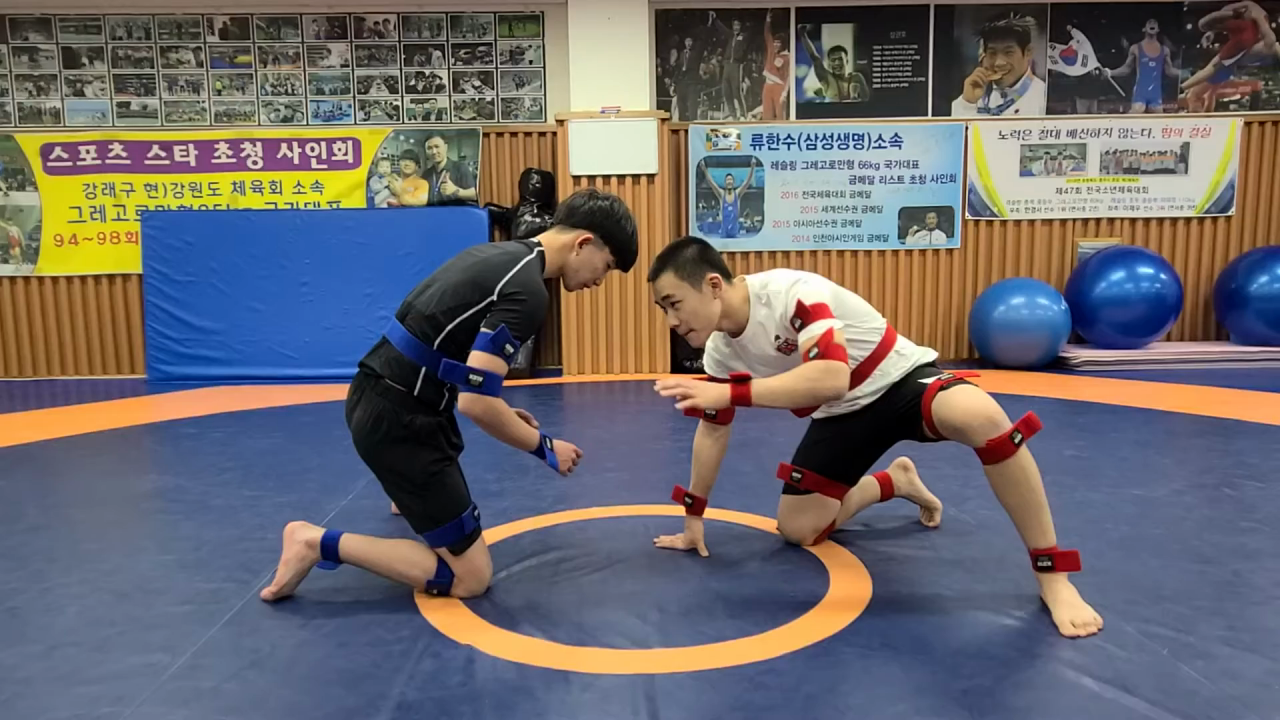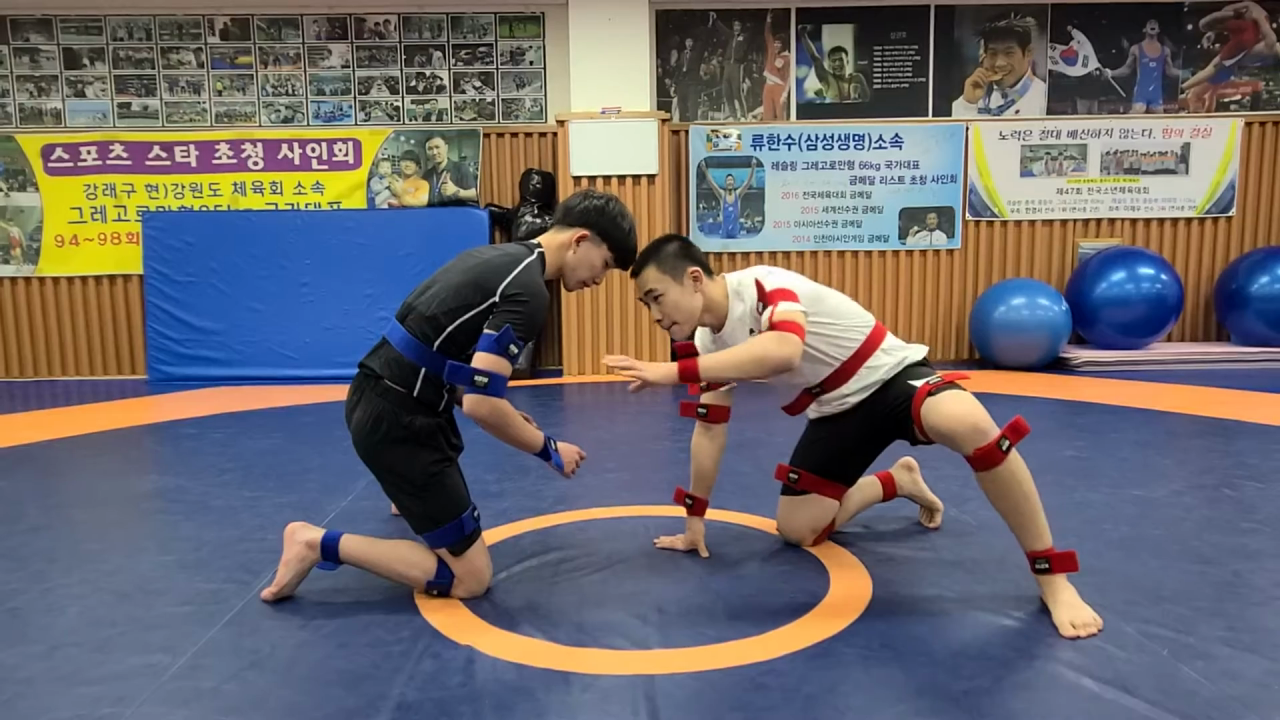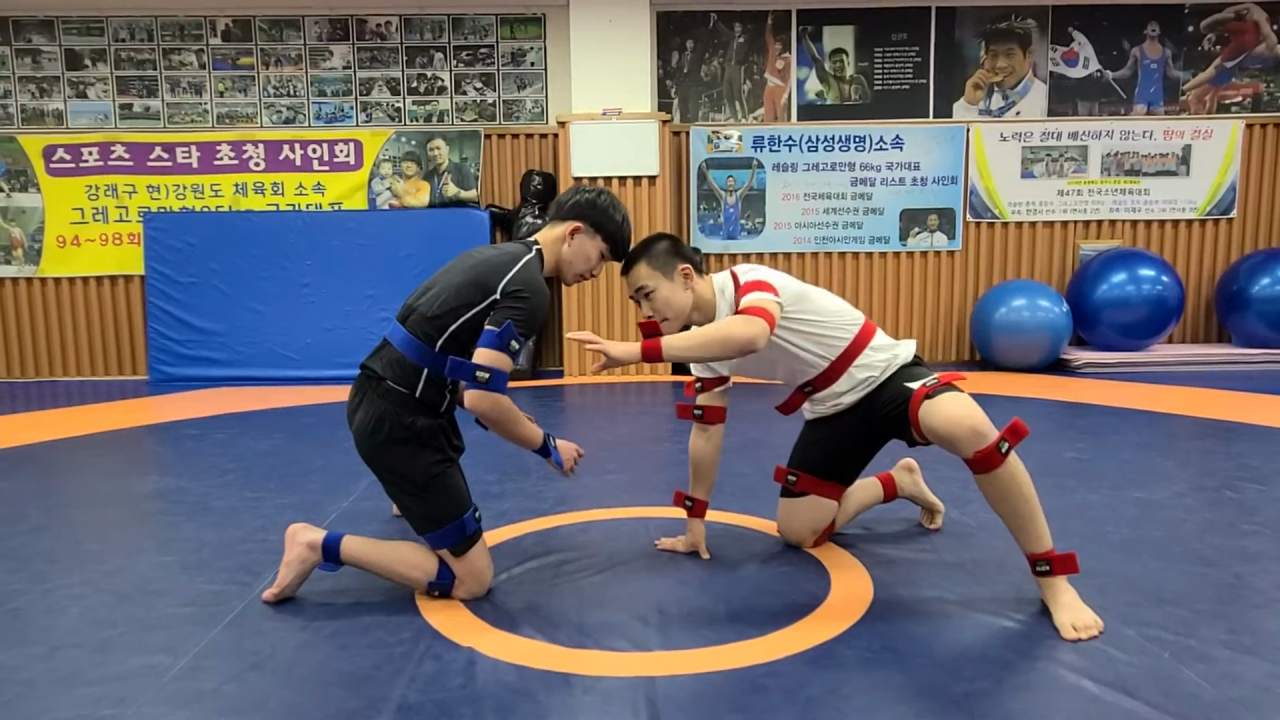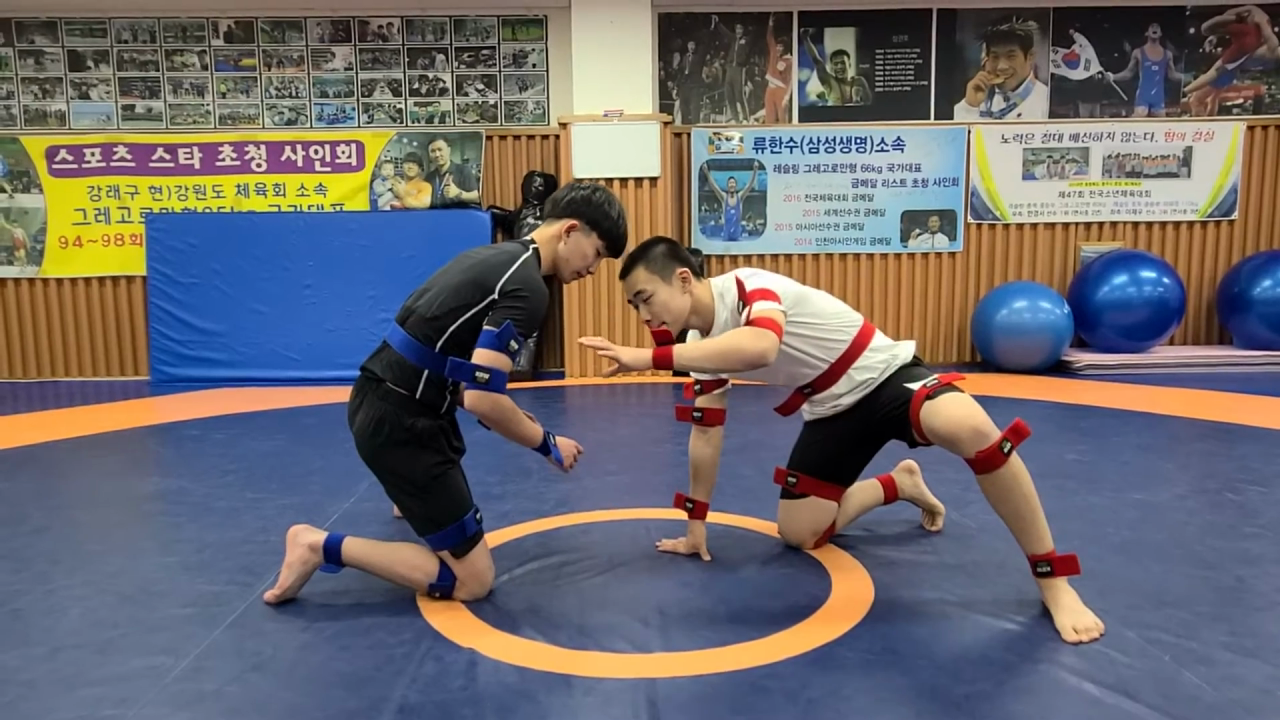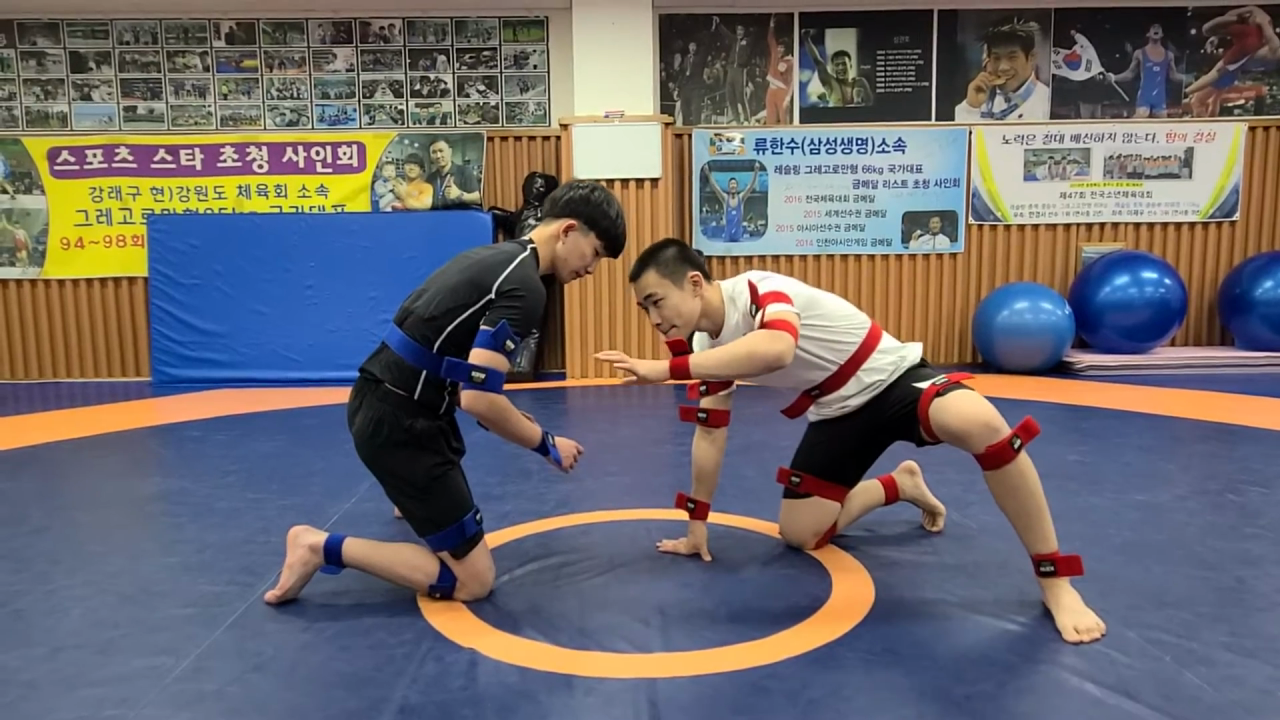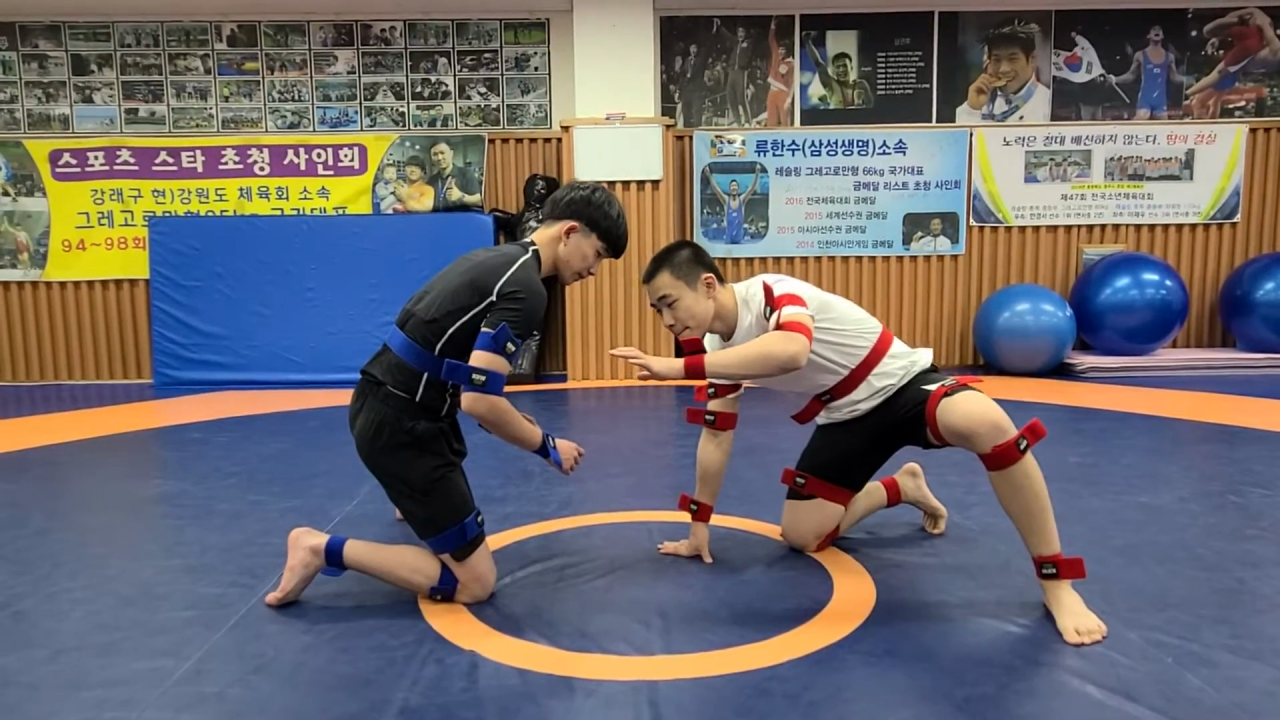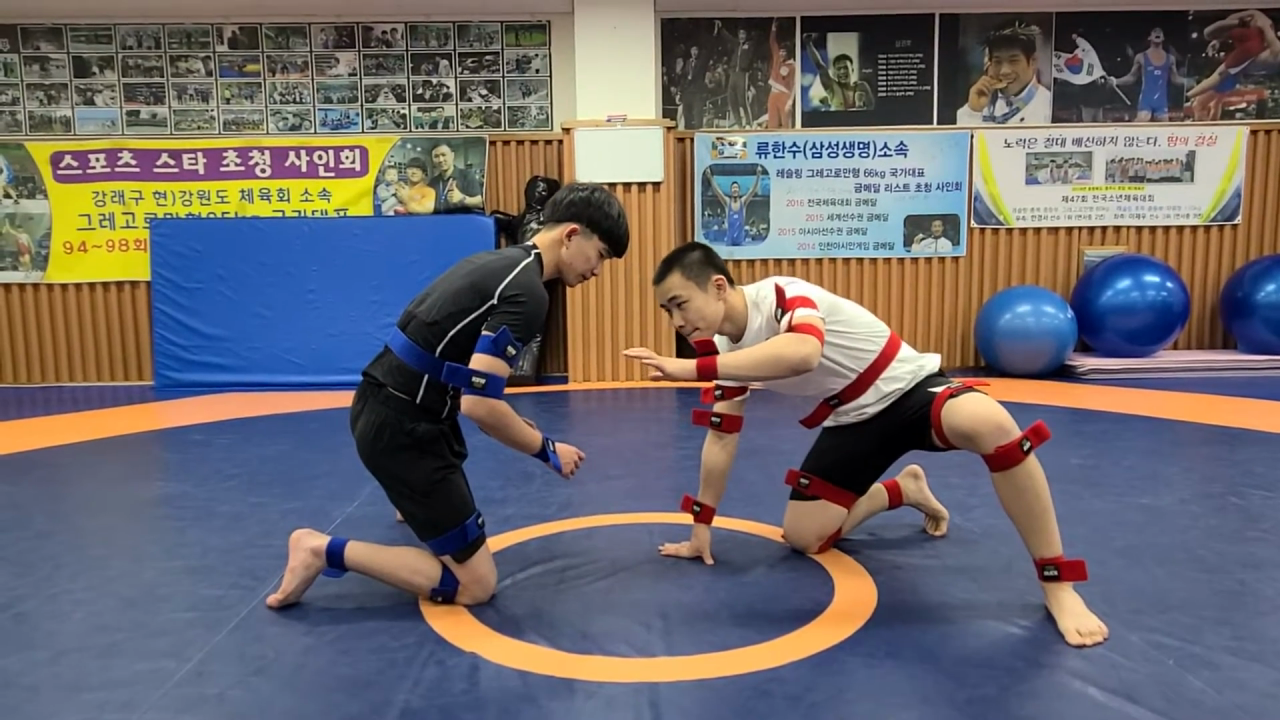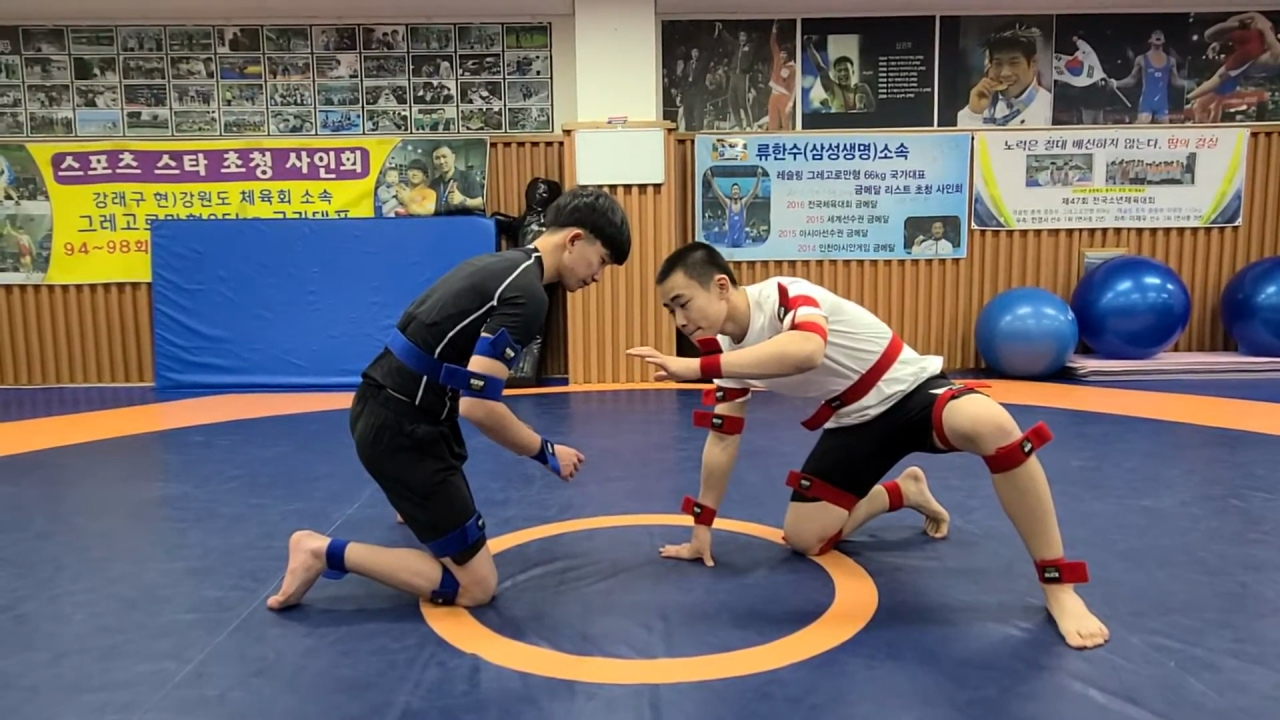
dt=0.3s
person 1, frame 1
left shoulder: (789, 293)
right shoulder: (720, 346)
left elbow: (833, 378)
right elbow: (712, 428)
left wrist: (729, 392)
right wrist: (694, 519)
left hip: (899, 379)
right hip: (841, 415)
left knee: (981, 418)
right knee: (798, 530)
left ankle: (1054, 577)
right ankle: (896, 481)
person 1, frame 2
left shoulder: (763, 286)
right shoulder: (708, 340)
left elbow: (785, 352)
right elbow: (709, 428)
left wrist: (675, 372)
right wrist: (694, 520)
left hip: (892, 376)
right hip: (836, 411)
left knee: (970, 426)
right knee: (797, 531)
left ankle: (1052, 577)
right ankle: (897, 481)
person 1, frame 3
left shoulder: (747, 282)
right shoulder: (702, 343)
left elbow: (751, 335)
right elbow: (707, 430)
left wrist: (638, 350)
right wrist: (696, 523)
left hip: (886, 375)
right hip: (832, 410)
left knee: (970, 430)
right knee: (797, 532)
left ankle: (1053, 580)
right ankle: (898, 482)
person 1, frame 4
left shoulder: (747, 286)
right shoulder: (701, 342)
left elbow: (761, 347)
right elbow: (706, 433)
left wrist: (649, 358)
right wrist: (696, 523)
left hip: (886, 376)
right hip: (833, 412)
left knee: (971, 430)
right knee: (798, 534)
left ankle: (1054, 582)
right ankle: (899, 483)
person 1, frame 5
left shoulder: (757, 290)
right shoulder: (706, 343)
left elbow: (776, 350)
right elbow: (710, 433)
left wrist: (667, 368)
right wrist: (697, 524)
left hip: (893, 378)
right hip: (838, 413)
left knee: (980, 425)
right knee: (800, 534)
left ankle: (1055, 581)
right ankle: (900, 484)
person 1, frame 6
left shoulder: (771, 293)
right shoulder: (716, 346)
left elbow: (791, 351)
right elbow: (716, 436)
left wrist: (680, 367)
right wrist: (698, 526)
left hip: (902, 384)
right hip: (846, 418)
left knee: (987, 424)
right knee: (802, 536)
left ankle: (1057, 583)
right ankle: (901, 487)
person 1, frame 7
left shoulder: (781, 296)
right shoulder: (726, 348)
left elbow: (804, 353)
right elbow: (722, 437)
left wrist: (693, 368)
right wrist: (701, 527)
left hip: (908, 388)
right hip: (852, 421)
left knee: (990, 425)
right knee: (804, 537)
left ankle: (1058, 586)
right ankle: (904, 488)
person 1, frame 8
left shoulder: (784, 295)
right shoulder: (726, 347)
left elbow: (808, 350)
right elbow: (722, 438)
left wrist: (695, 367)
right wrist: (702, 528)
left hip: (909, 390)
right hip: (853, 423)
left knee: (991, 426)
right knee: (804, 539)
left ankle: (1059, 588)
right ankle: (903, 492)
person 2, frame 1
left shoulder: (499, 252)
right shoulder: (526, 290)
right elbow: (476, 401)
left wrist: (499, 414)
right wrist: (545, 448)
left hip: (379, 396)
right hip: (397, 417)
right knee: (470, 577)
left ankle: (413, 495)
right ankle: (319, 543)
person 2, frame 2
left shoulder: (500, 256)
right shoulder: (527, 291)
right elbow: (481, 403)
left wrist: (502, 416)
right wrist: (550, 450)
left hip: (378, 397)
right hip: (397, 419)
right knee: (470, 577)
left ankle: (414, 497)
right ankle: (321, 543)
person 2, frame 3
left shoulder: (498, 255)
right shoulder: (528, 288)
right elbow: (482, 398)
left wrist: (502, 417)
right wrist: (548, 447)
left hip: (378, 397)
right hip: (398, 419)
right knee: (470, 579)
left ankle: (414, 496)
right ankle: (320, 544)
person 2, frame 4
left shoulder: (496, 256)
right shoulder: (526, 287)
right elbow: (482, 398)
left wrist: (504, 416)
right wrist: (547, 444)
left hip: (380, 399)
right hip: (399, 421)
right knee: (472, 579)
left ankle: (416, 498)
right ankle: (323, 546)
person 2, frame 5
left shoulder: (495, 255)
right shoulder: (523, 287)
right elbow: (479, 398)
left wrist: (503, 417)
right wrist: (547, 444)
left hip: (380, 400)
right hip: (398, 421)
right knee: (473, 580)
left ankle: (414, 498)
right ankle: (322, 548)
person 2, frame 6
left shoulder: (498, 257)
right shoulder: (525, 289)
right elbow: (478, 400)
left wrist: (506, 420)
right wrist: (547, 446)
left hip: (381, 403)
right hip: (400, 423)
right knee: (474, 582)
left ankle: (416, 498)
right ankle: (324, 549)
person 2, frame 7
left shoulder: (500, 261)
right shoulder: (526, 293)
right elbow: (479, 404)
left wrist: (508, 423)
right wrist: (548, 451)
left hip: (384, 405)
right hip: (400, 425)
right knee: (475, 584)
left ankle: (416, 500)
right ankle: (326, 551)
person 2, frame 8
left shoulder: (500, 264)
right shoulder: (525, 294)
right elbow: (477, 405)
left wrist: (509, 429)
right wrist: (546, 453)
left hip: (383, 406)
right hip: (400, 427)
right knee: (475, 586)
left ankle: (417, 502)
right ankle: (325, 552)
